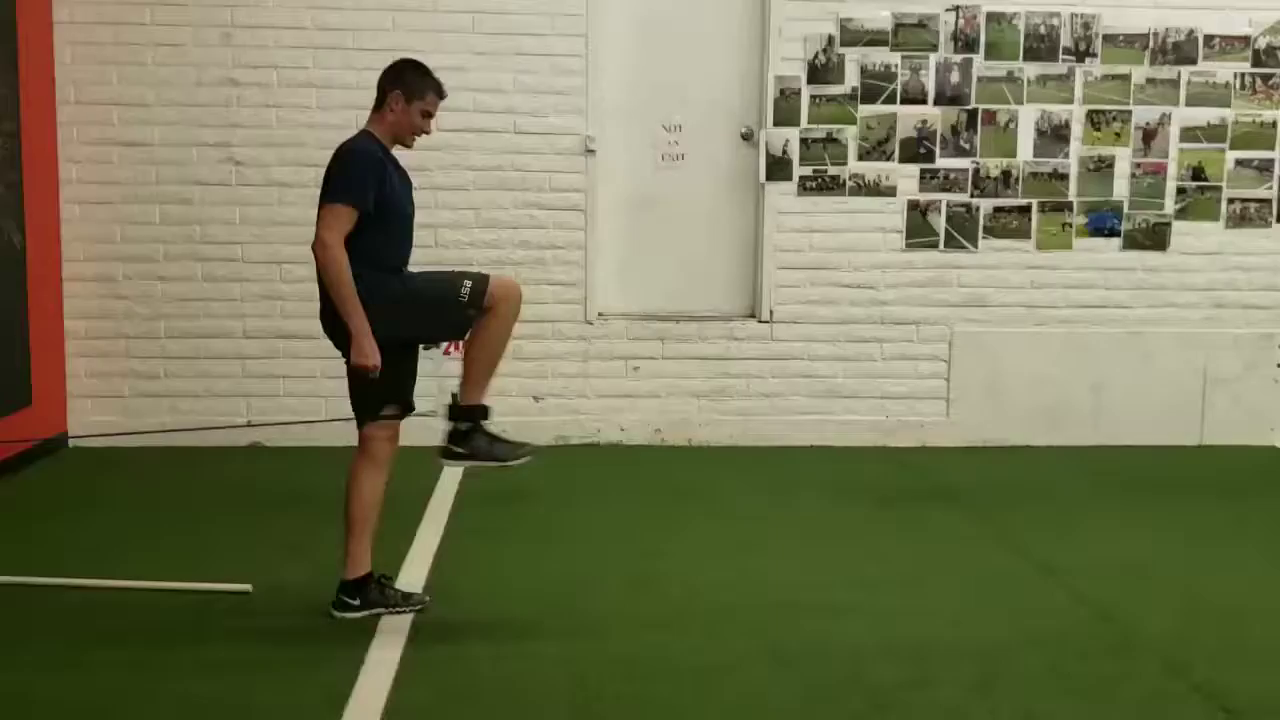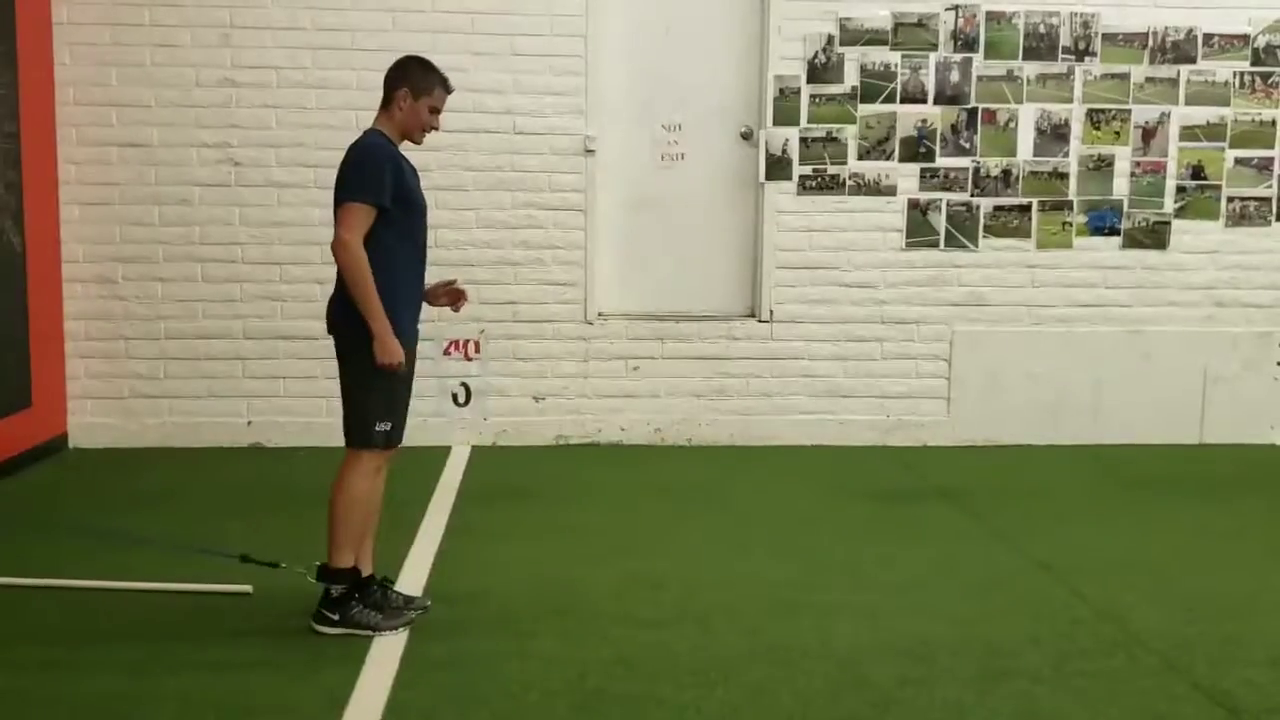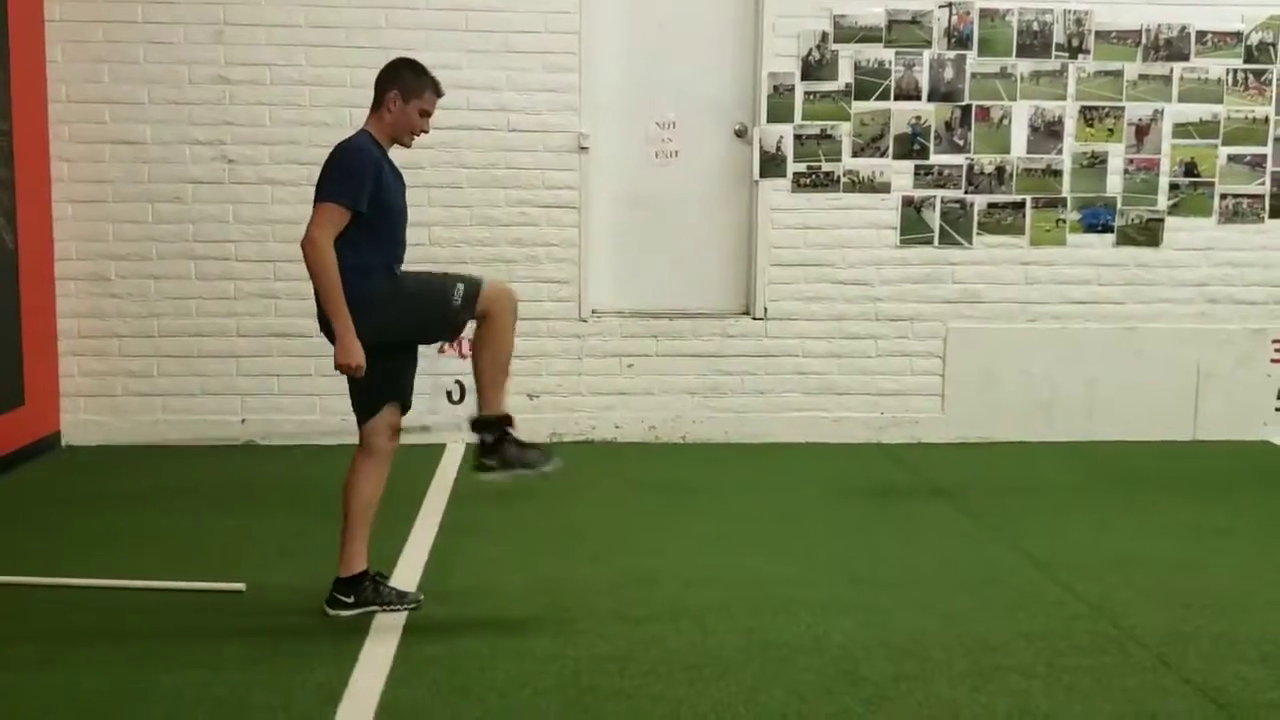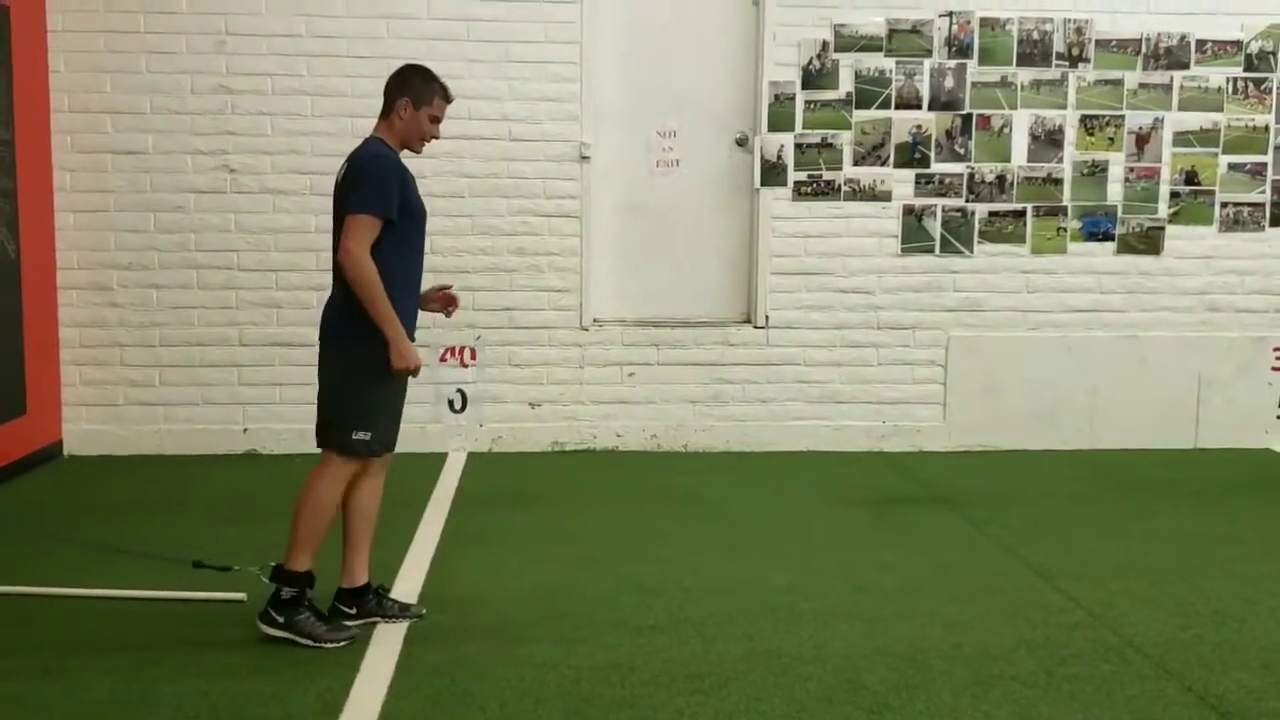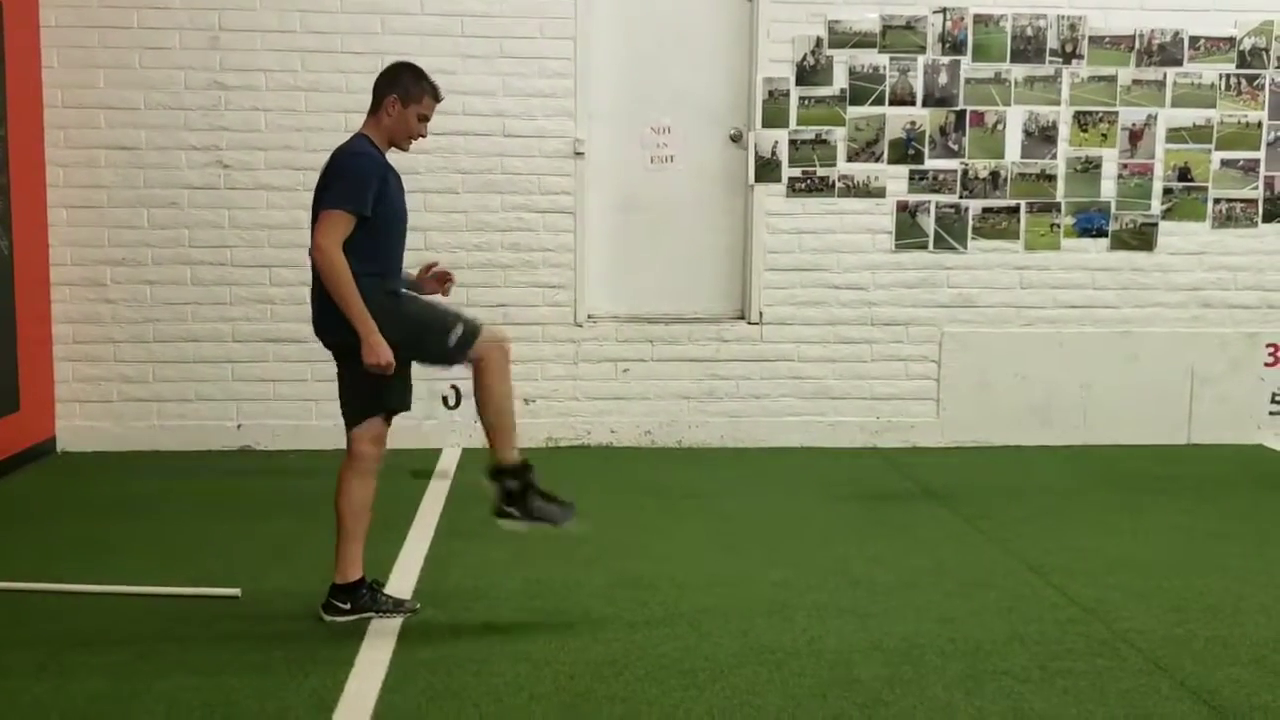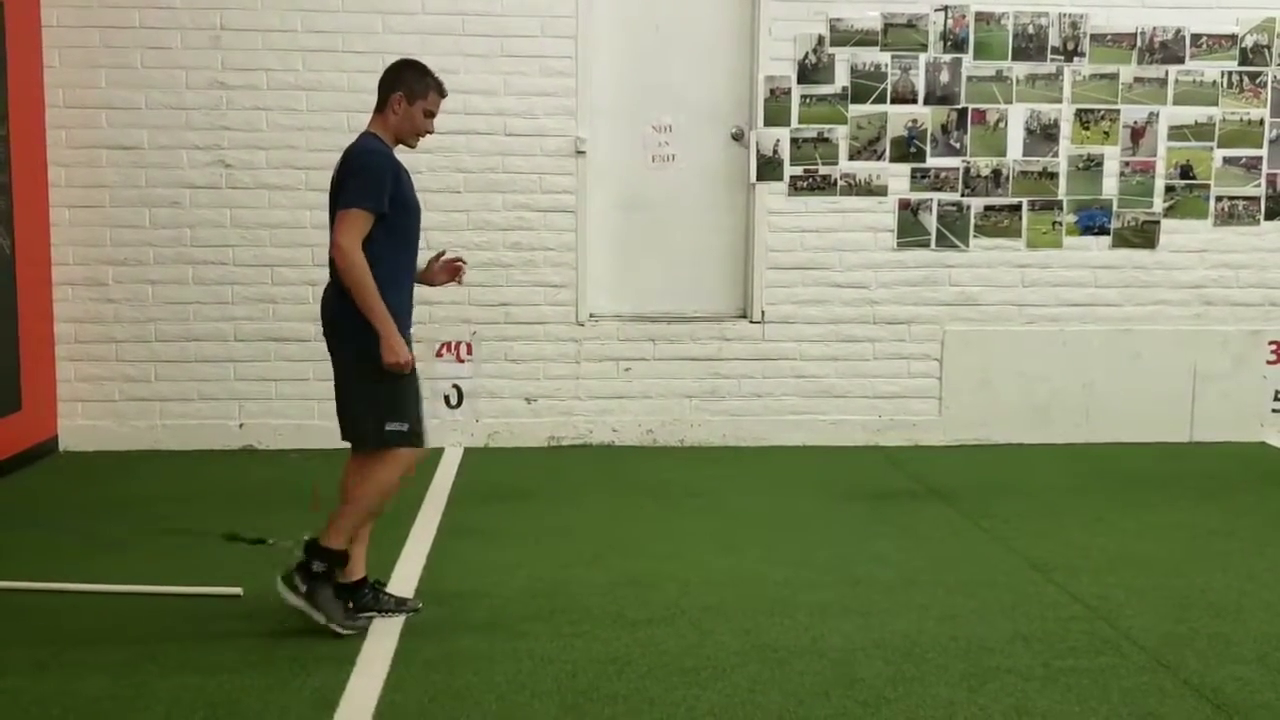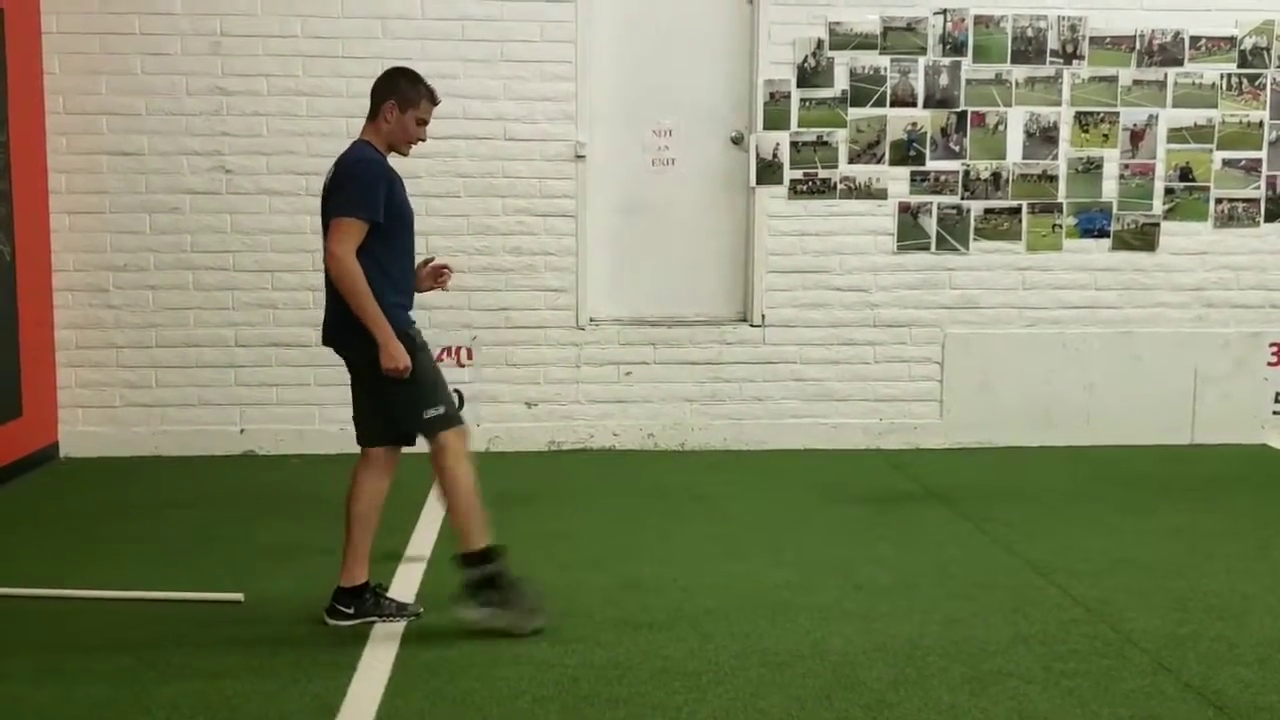
dt=0.7s
person 1, frame 1
left shoulder: (383, 162)
right shoulder: (360, 157)
right elbow: (329, 245)
right wrist: (361, 334)
left hip: (383, 306)
right hip: (372, 304)
left knee: (378, 441)
right knee: (504, 293)
left ankle: (358, 585)
right ankle: (467, 428)
person 1, frame 2
left shoulder: (389, 159)
right shoulder: (372, 155)
right elbow: (348, 244)
left wrist: (425, 294)
right wrist: (383, 331)
left hip: (387, 324)
right hip: (373, 331)
left knee: (374, 455)
right knee: (369, 456)
left ankle: (362, 582)
right ankle: (338, 596)
person 1, frame 3
left shoulder: (379, 164)
right shoulder: (355, 157)
right elbow: (317, 243)
left wrist: (405, 297)
right wrist: (346, 335)
left hip: (378, 301)
right hip: (369, 308)
left knee: (379, 440)
right knee: (499, 299)
left ankle: (354, 582)
right ankle: (494, 434)
person 1, frame 4
left shoulder: (377, 165)
right shoulder: (378, 166)
right elbow: (354, 255)
left wrist: (419, 299)
right wrist: (398, 336)
left hip: (370, 337)
right hip: (365, 340)
left knee: (371, 462)
right knee: (344, 460)
left ankle: (355, 592)
right ankle: (286, 597)
person 1, frame 5
left shoulder: (369, 164)
right shoulder: (357, 161)
right elbow: (325, 248)
left wrist: (412, 282)
right wrist: (371, 333)
left hip: (365, 316)
right hip: (365, 318)
left knee: (367, 448)
right knee: (491, 346)
left ankle: (348, 588)
right ankle: (513, 483)
person 1, frame 6
left shoulder: (377, 160)
right shoulder: (370, 160)
right elbow: (346, 249)
left wrist: (422, 275)
right wrist: (389, 332)
left hip: (371, 330)
right hip: (368, 333)
left knee: (375, 453)
right knee: (398, 452)
left ankle: (352, 585)
right ankle: (314, 569)
person 1, frame 7
left shoulder: (368, 169)
right shoulder: (361, 169)
right elbow: (340, 258)
left wrist: (413, 279)
right wrist: (387, 338)
left hip: (367, 333)
right hip: (375, 334)
left knee: (379, 454)
right knee: (450, 437)
left ankle: (352, 593)
right ankle: (485, 575)
